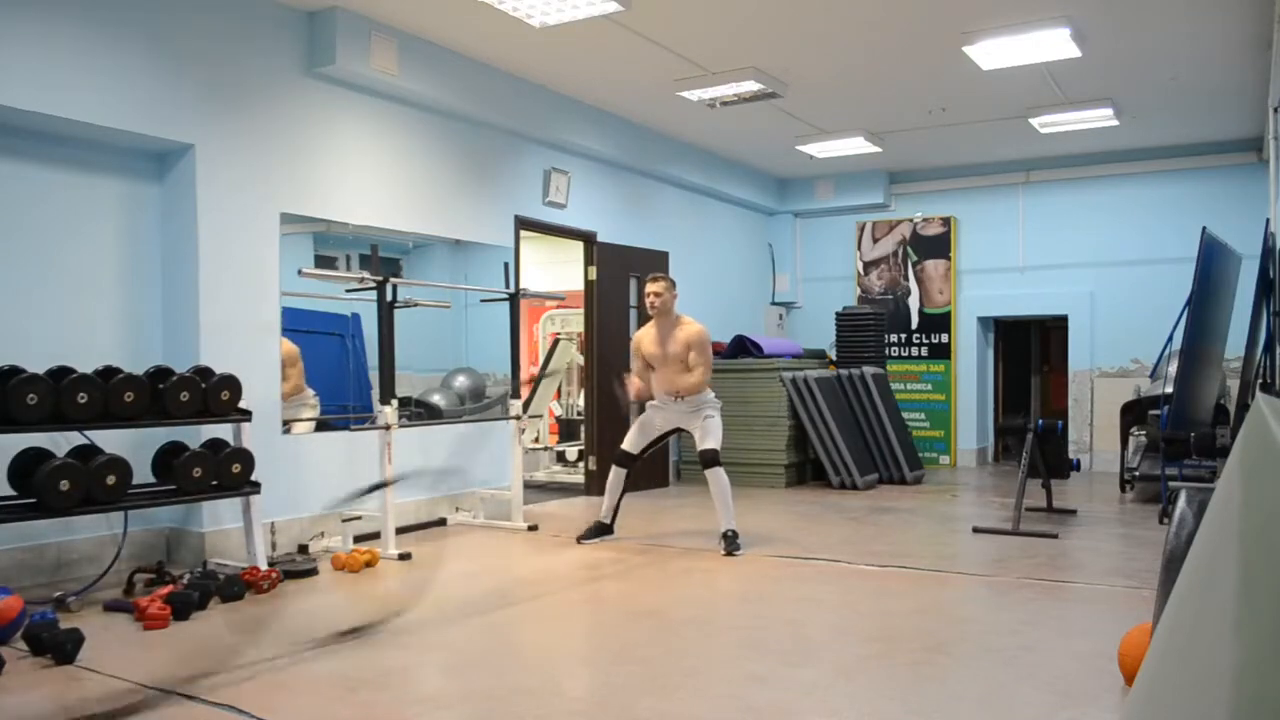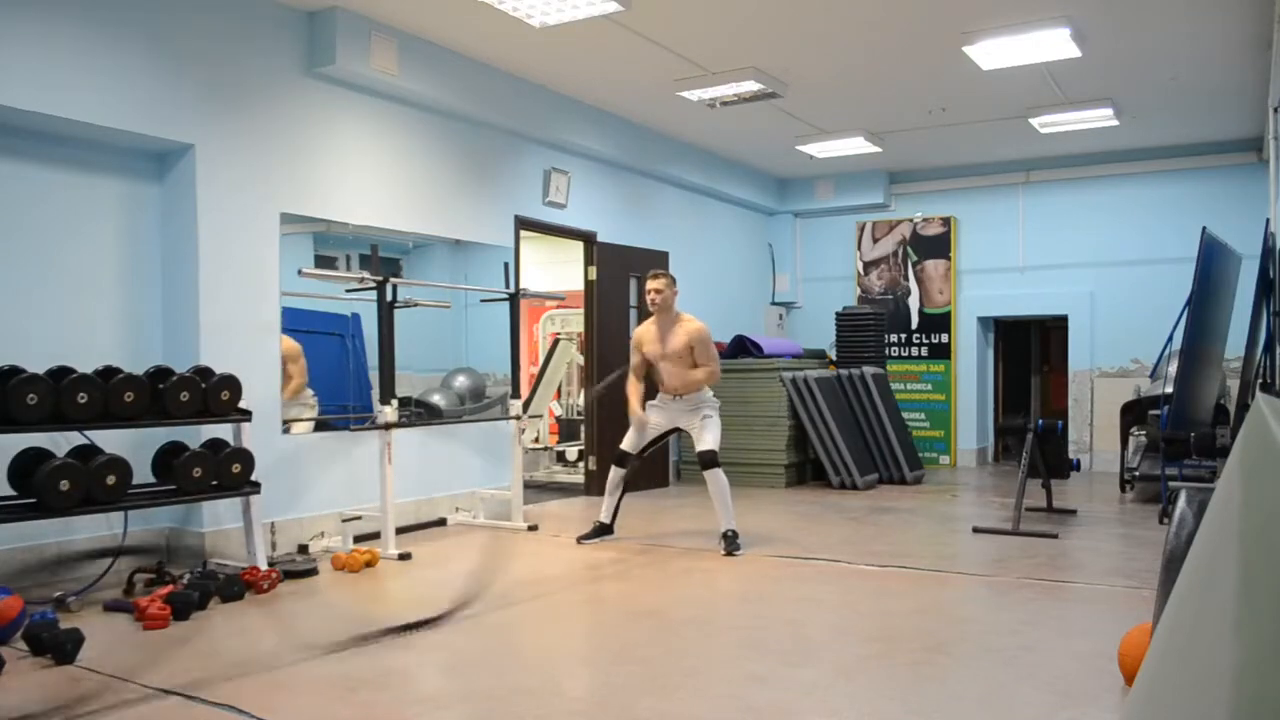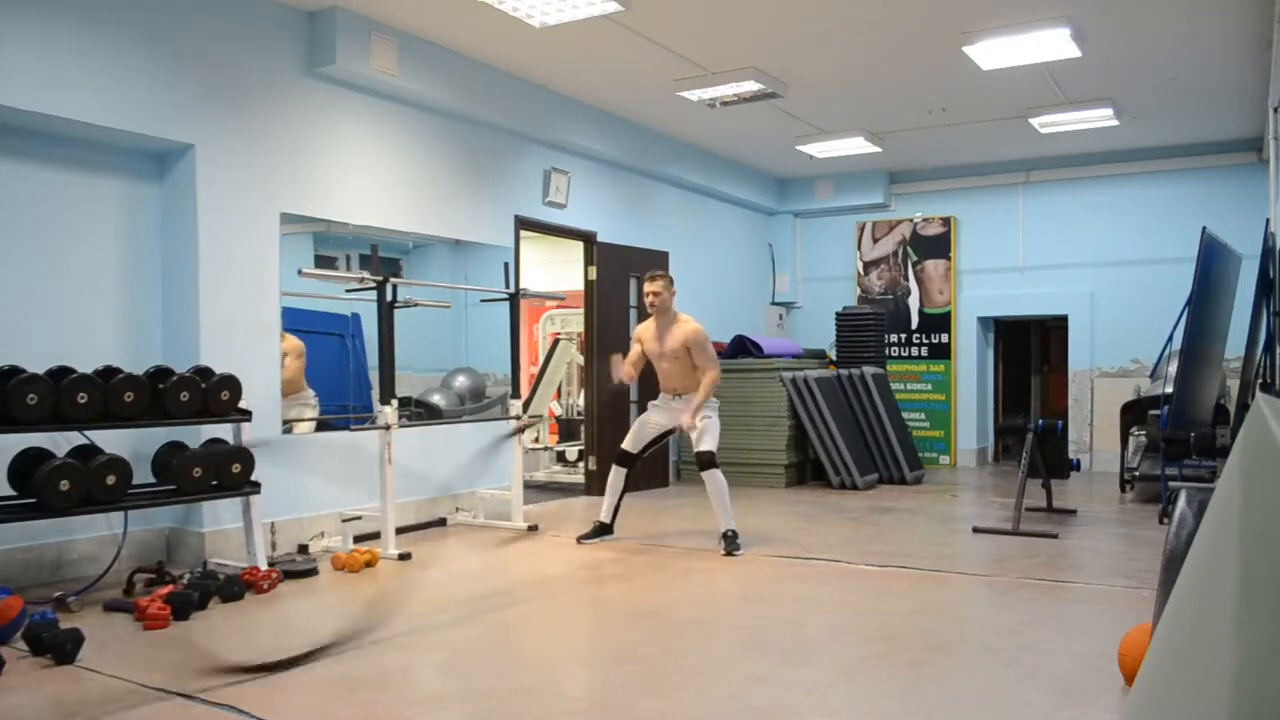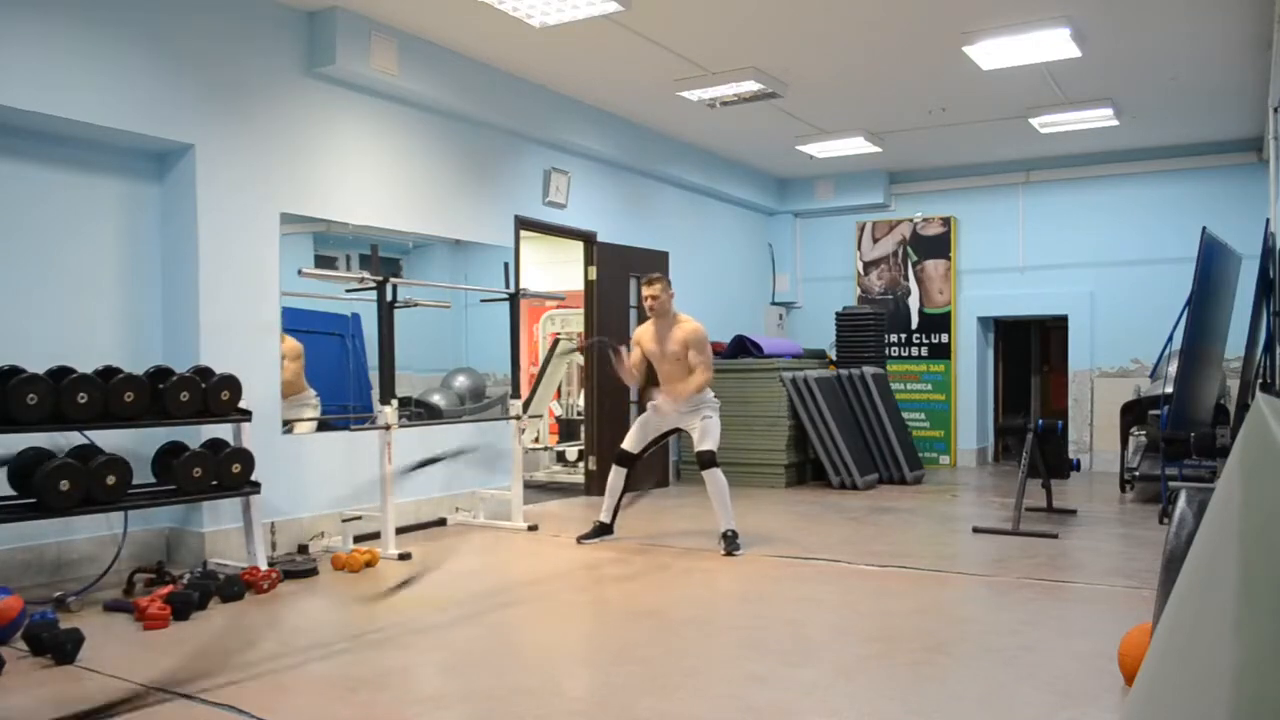
dt=0.1s
person 1, frame 1
left shoulder: (694, 332)
right shoulder: (641, 337)
left elbow: (701, 377)
right elbow: (636, 377)
left wrist: (665, 382)
right wrist: (635, 389)
left hip: (699, 405)
right hip: (664, 406)
left knee: (710, 461)
right knee: (621, 458)
left ankle: (729, 532)
right ankle: (605, 523)
person 1, frame 2
left shoulder: (694, 330)
right shoulder: (641, 333)
left elbow: (713, 371)
right elbow: (636, 377)
left wrist: (677, 375)
right wrist: (635, 407)
left hip: (697, 404)
right hip: (662, 405)
left knee: (708, 461)
right knee: (621, 458)
left ankle: (729, 532)
right ankle: (605, 523)
person 1, frame 3
left shoulder: (691, 330)
right shoulder: (641, 331)
left elbow: (712, 373)
right elbow: (632, 373)
left wrist: (693, 411)
right wrist: (621, 371)
left hip: (698, 405)
right hip: (664, 405)
left knee: (706, 462)
right knee: (622, 458)
left ankle: (729, 532)
right ankle: (605, 523)
person 1, frame 4
left shoulder: (691, 330)
right shoulder: (641, 334)
left elbow: (705, 375)
right elbow: (633, 379)
left wrist: (675, 397)
right wrist: (623, 366)
left hip: (698, 405)
right hip: (663, 405)
left knee: (707, 462)
right knee: (622, 457)
left ankle: (729, 532)
right ankle: (605, 523)
